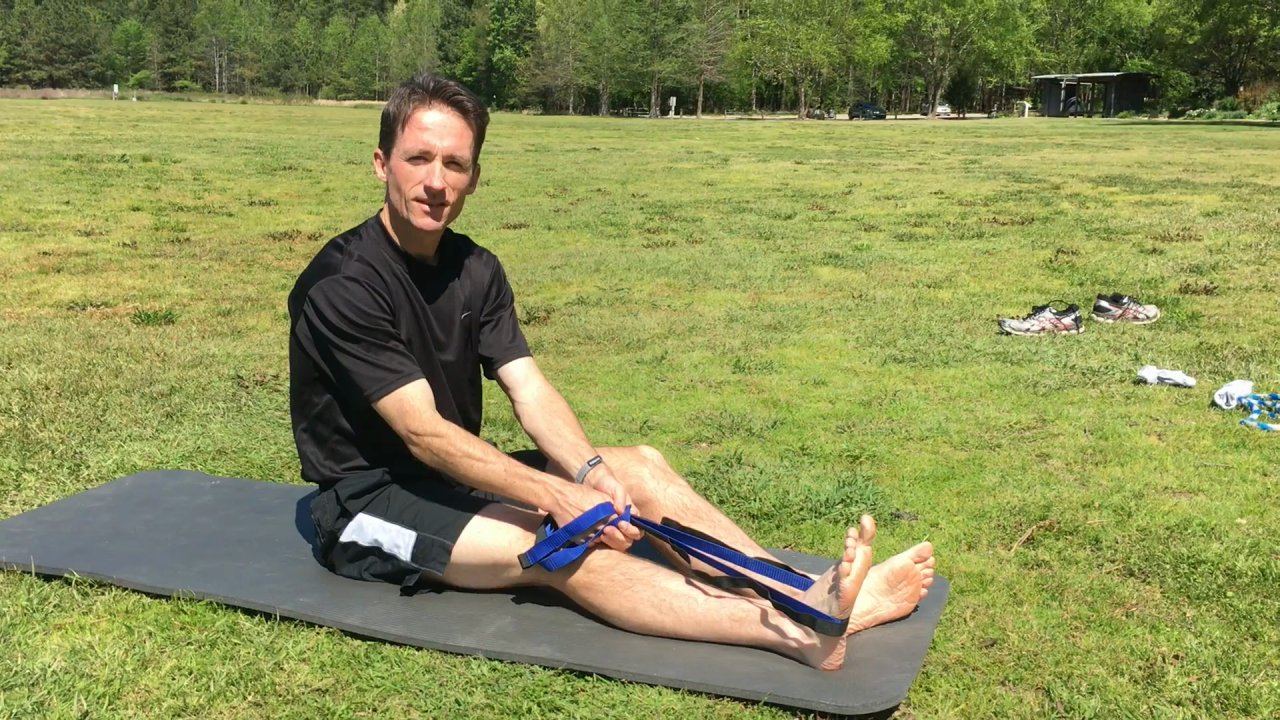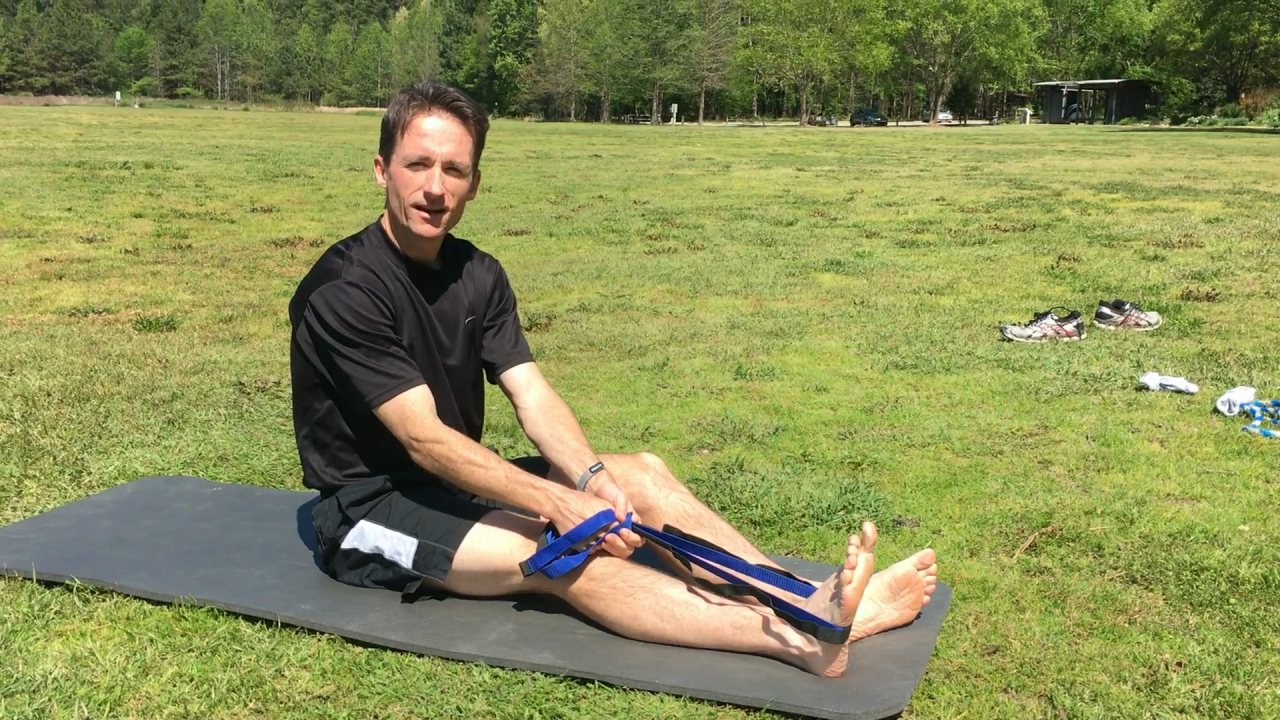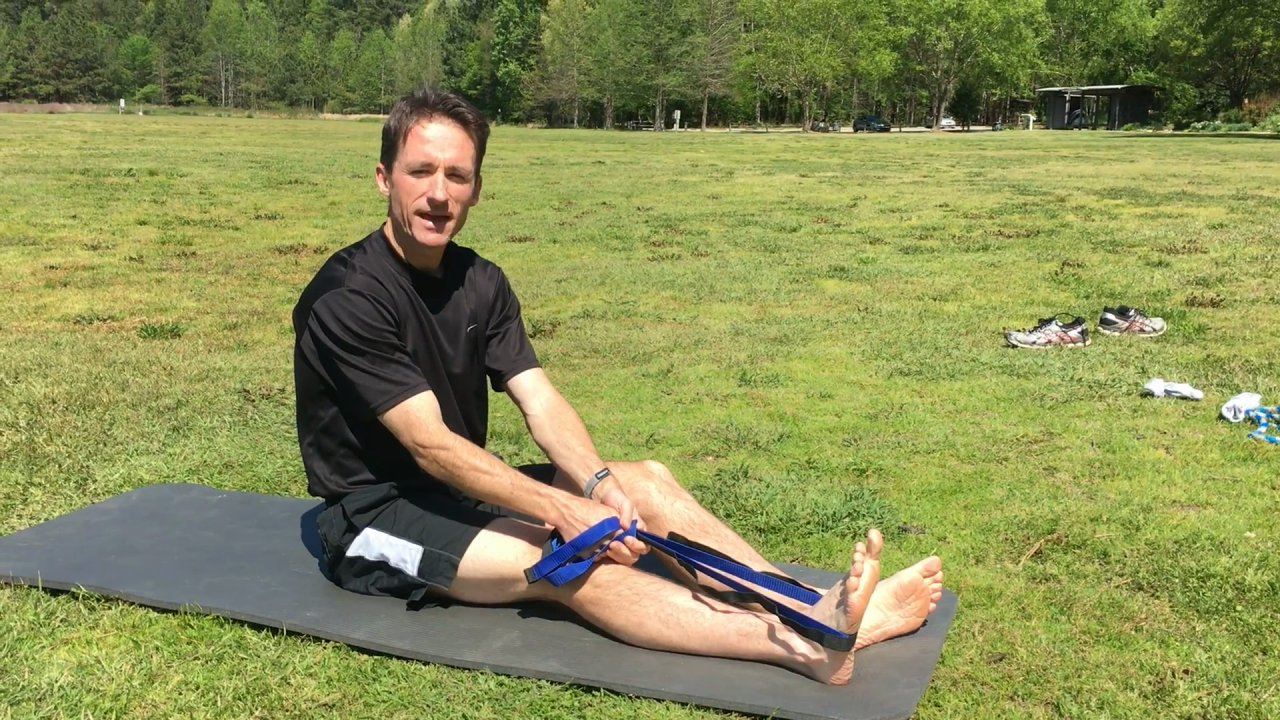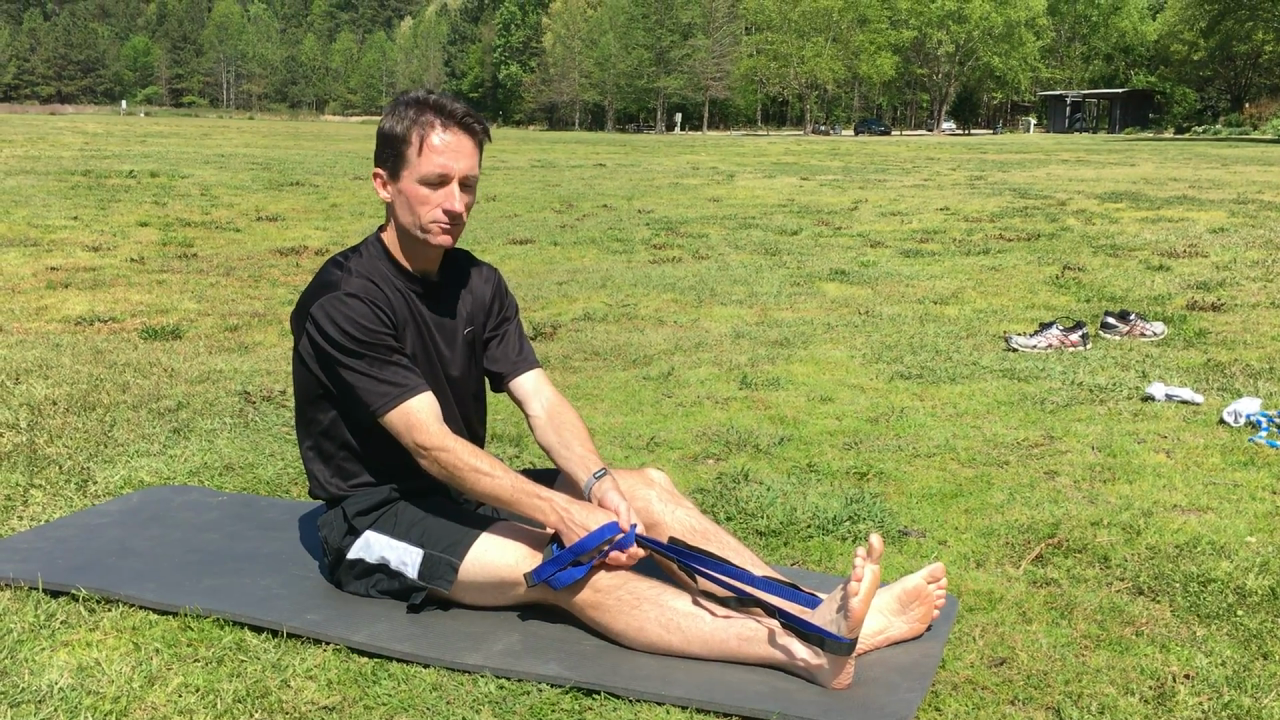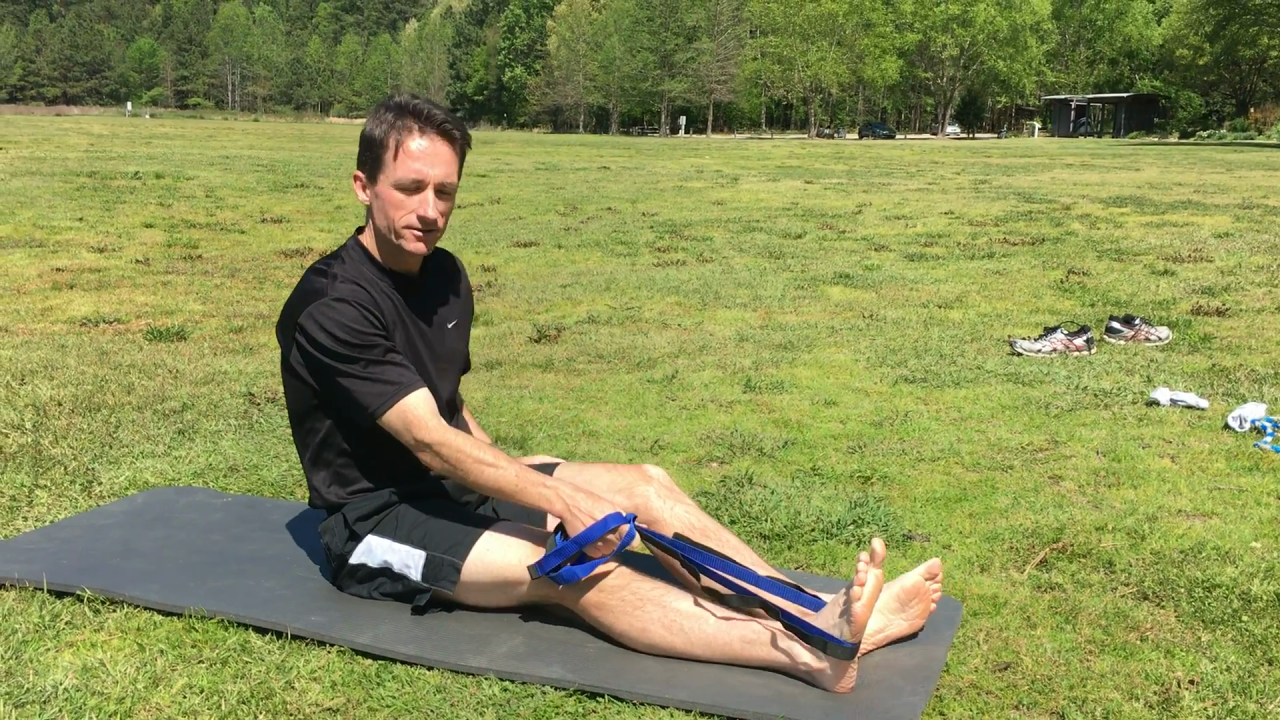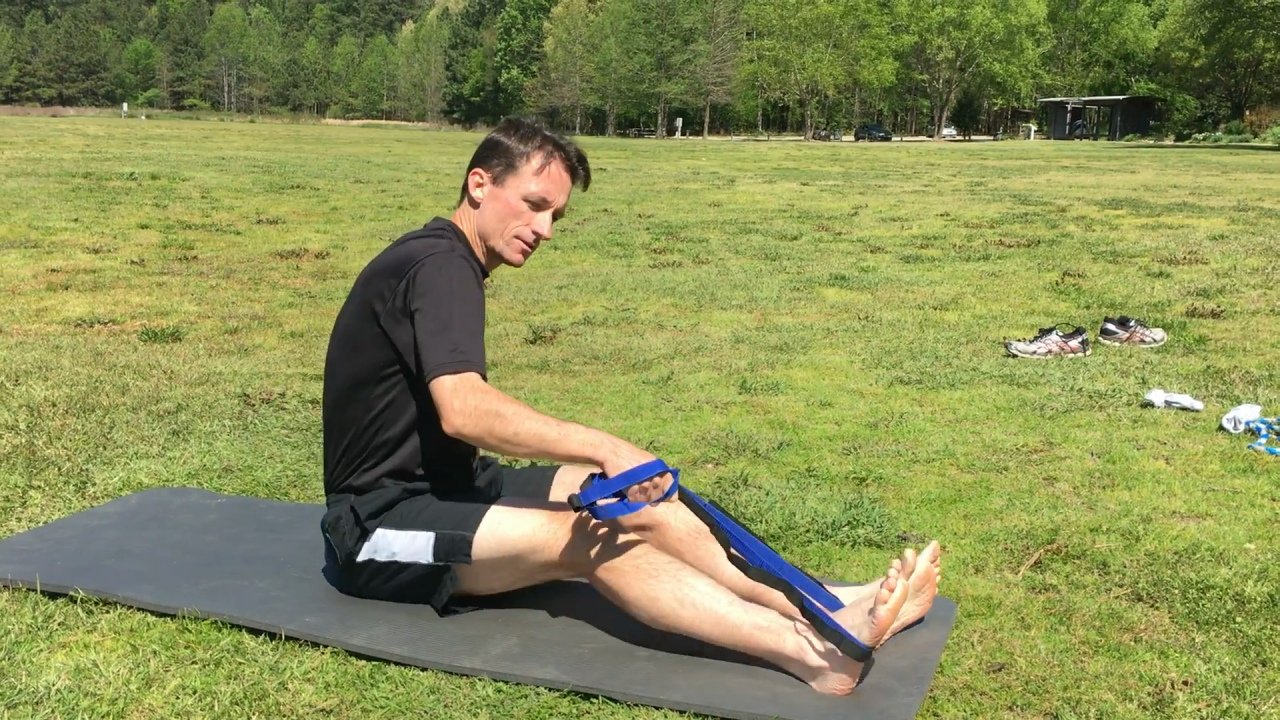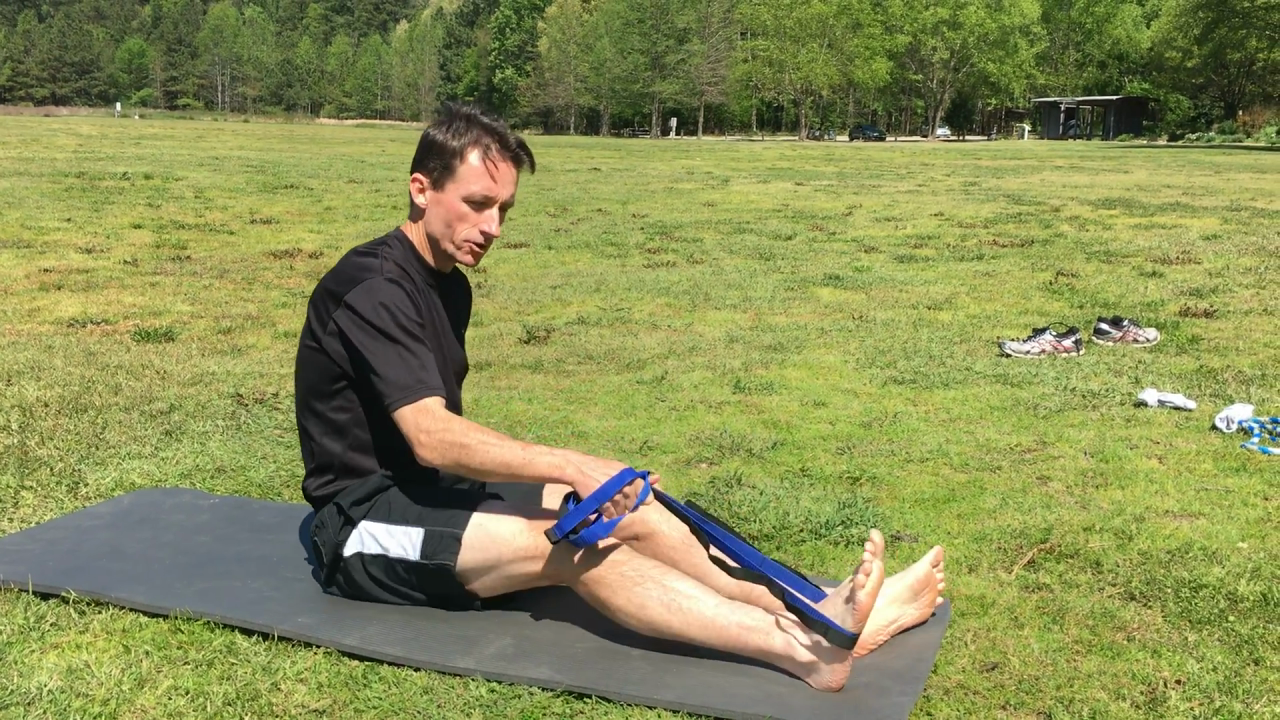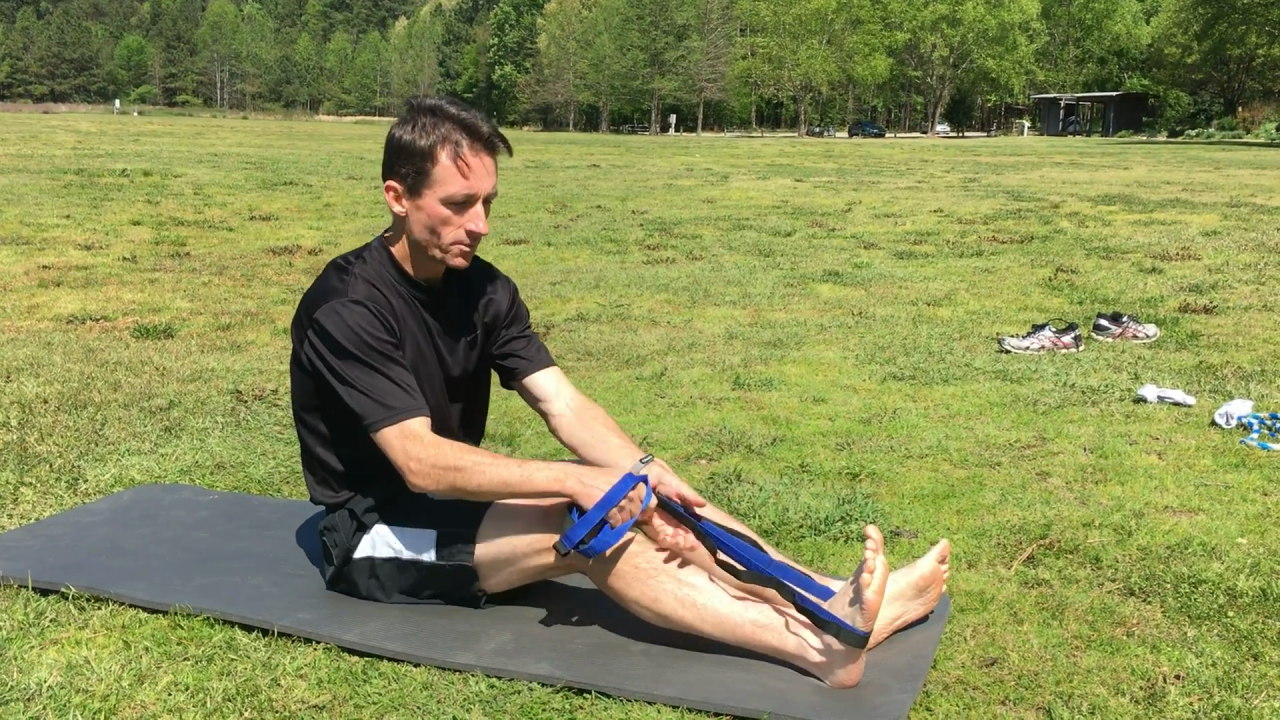
dt=0.5s
person 1, frame 1
left shoulder: (475, 269)
right shoulder: (342, 282)
left elbow: (530, 389)
right elbow: (423, 431)
left wrist: (588, 470)
right wrist: (557, 495)
left hip: (454, 473)
right hip: (370, 500)
left knee: (639, 467)
left ankle: (805, 596)
right ankle: (797, 631)
person 1, frame 2
left shoulder: (478, 275)
right shoulder: (345, 288)
left elbow: (533, 395)
right elbow: (425, 438)
left wrist: (591, 476)
right wrist: (558, 503)
left hip: (456, 479)
right hip: (371, 507)
left knee: (641, 474)
left ankle: (809, 605)
right ankle: (799, 639)
person 1, frame 3
left shoulder: (481, 283)
right shoulder: (348, 296)
left elbow: (540, 400)
right elbow: (431, 445)
left wrist: (597, 484)
right wrist: (564, 510)
left hip: (460, 488)
right hip: (376, 517)
left knee: (647, 481)
left ankle: (812, 612)
right ankle: (804, 647)
person 1, frame 4
left shoulder: (477, 284)
right shoulder: (345, 300)
left elbow: (541, 399)
right elbow: (431, 444)
left wrist: (599, 487)
right wrist: (562, 513)
left hip: (458, 490)
right hip: (375, 520)
left knee: (647, 491)
left ankle: (816, 618)
right ankle: (804, 652)
person 1, frame 5
left shoulder: (447, 276)
right shoulder: (333, 306)
right elbow: (431, 441)
left wrist: (509, 463)
right wrist: (564, 500)
left hip: (451, 490)
right hip: (376, 523)
left knee: (644, 484)
left ankle: (816, 618)
right ankle: (806, 653)
person 1, frame 6
left shoulder: (450, 271)
right shoulder: (438, 263)
right elbow: (462, 411)
right wrist: (602, 446)
left hip: (436, 491)
right hip: (377, 526)
left knee: (638, 495)
right knee: (586, 534)
left ankle: (826, 608)
right ankle: (809, 651)
person 1, frame 7
left shoulder: (447, 285)
right shoulder: (373, 287)
right elbow: (431, 439)
right wrist: (569, 466)
left hip: (426, 496)
right hip: (364, 526)
left knee: (630, 506)
right knee: (571, 543)
left ankle: (816, 613)
right ankle: (799, 648)
person 1, frame 8
left shoulder: (484, 289)
right shoulder: (347, 307)
left elbow: (562, 403)
right elbow: (421, 462)
left wrist: (645, 473)
right wrist: (571, 478)
left hip: (449, 496)
right hip: (372, 530)
left knee: (637, 501)
left ankle: (830, 605)
right ankle: (813, 646)
